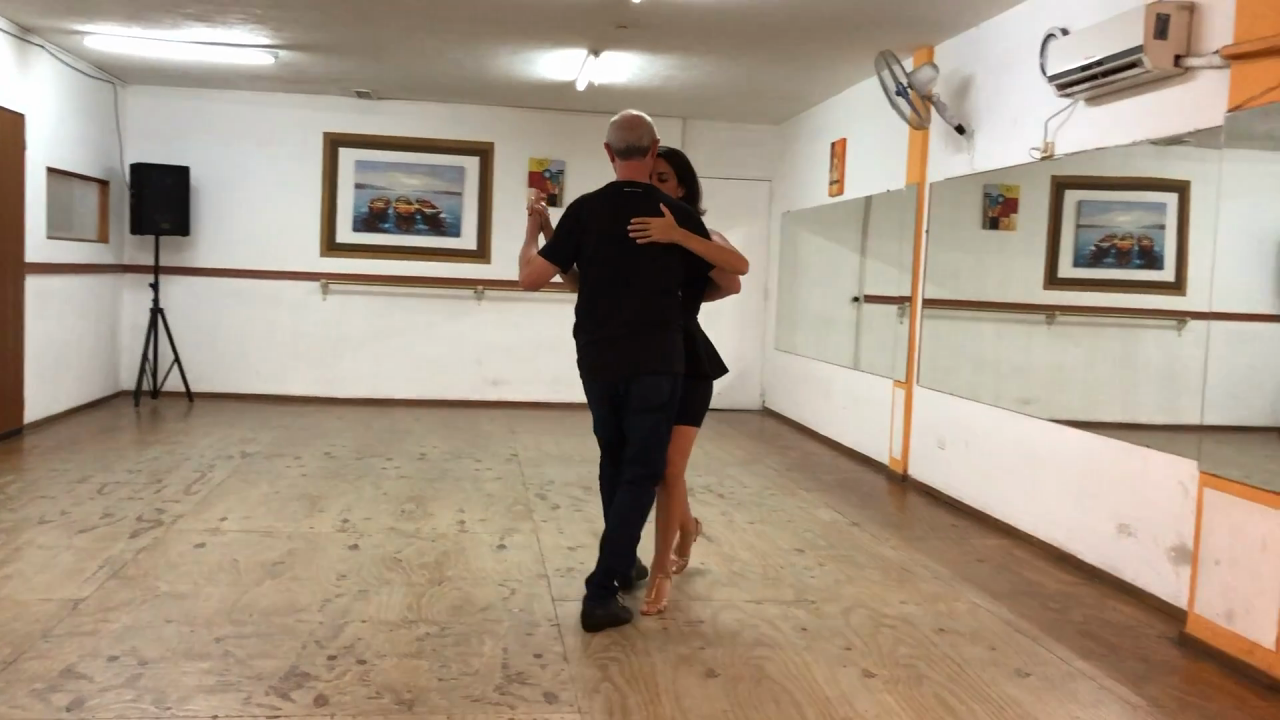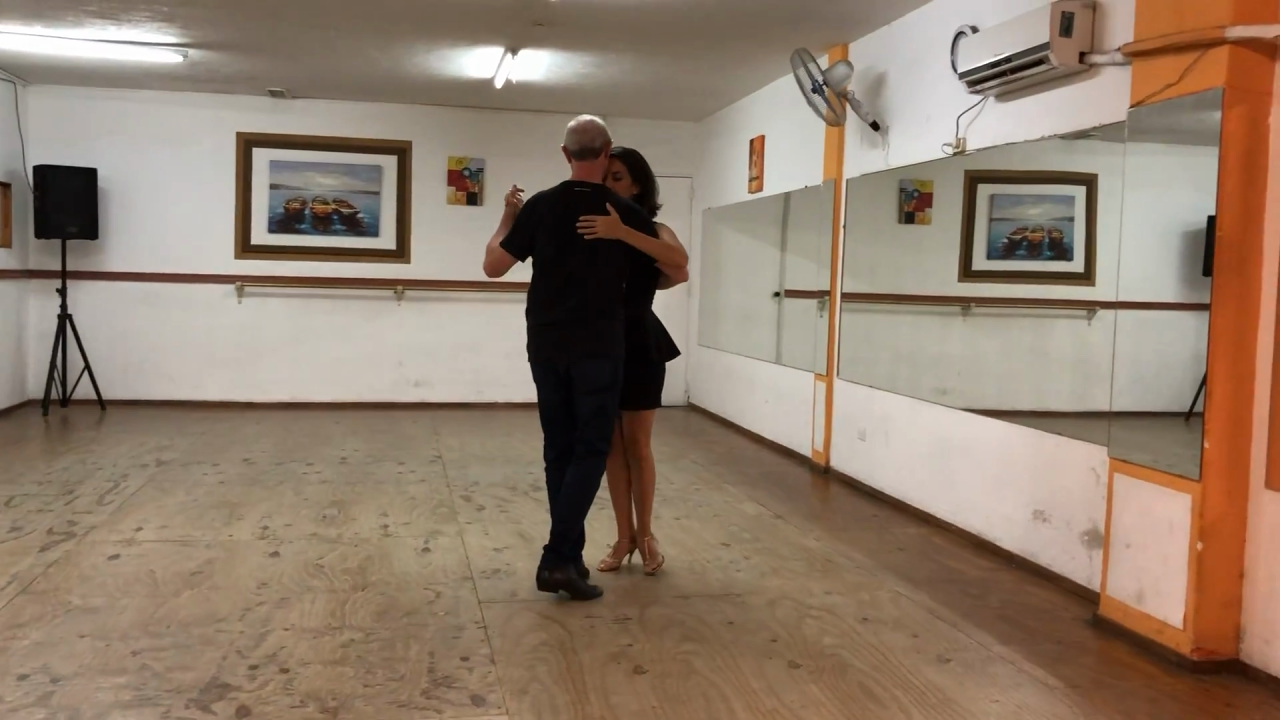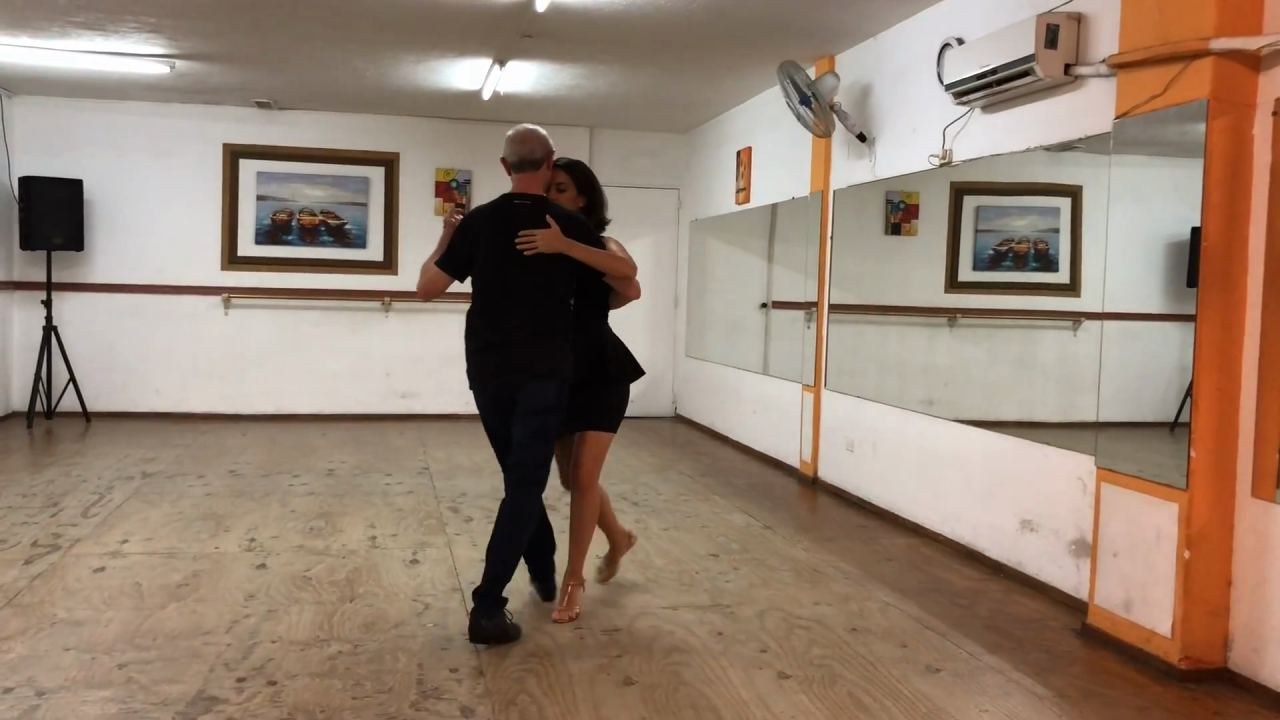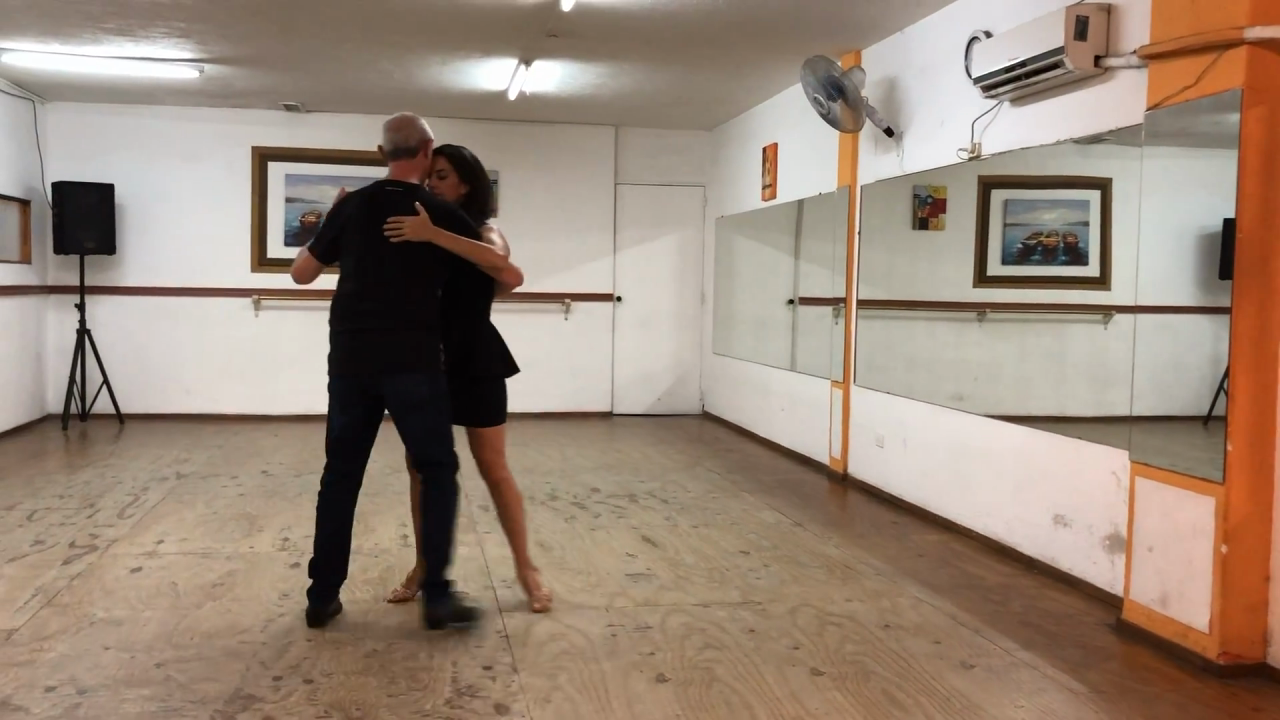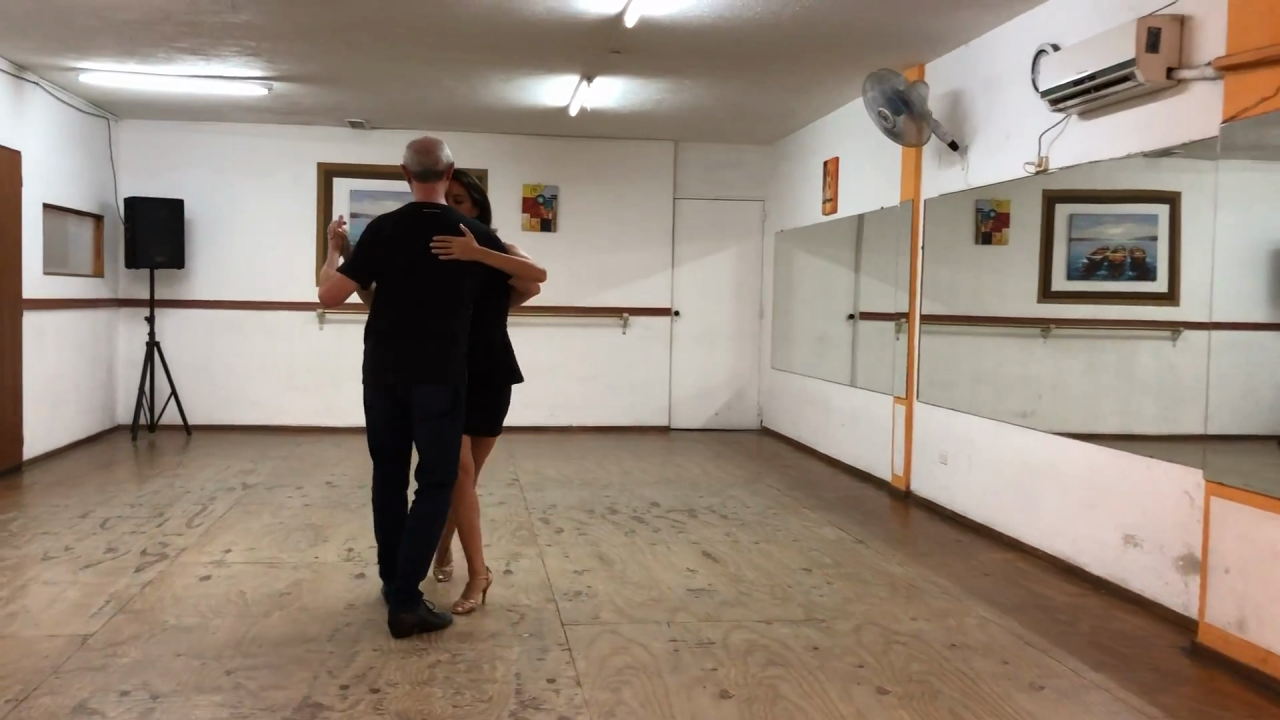
dt=1s
person 1, frame 1
left shoulder: (584, 211)
right shoulder: (679, 215)
left elbow: (531, 277)
left wrist: (533, 228)
right wrist: (687, 293)
left hip: (598, 361)
right hip: (656, 364)
left knee: (614, 463)
right knee: (640, 473)
left ankle: (622, 564)
right ankle: (600, 593)
person 1, frame 2
left shoulder: (540, 206)
right shoulder: (626, 213)
left elbow: (493, 266)
left wrist: (508, 217)
right wrist: (635, 281)
left hip: (546, 348)
right hip: (598, 350)
left knee: (559, 451)
right knee: (590, 451)
left ankle: (567, 557)
right ankle: (558, 557)
person 1, frame 3
left shoulder: (478, 222)
right shoulder: (569, 226)
left elbow: (427, 287)
right elbow: (624, 280)
left wrist: (446, 238)
left hip: (488, 370)
right hip: (544, 371)
left knee: (519, 473)
right knee: (525, 479)
left ankle: (545, 574)
right ankle: (488, 604)
person 1, frame 4
left shoulder: (351, 208)
right shoulder: (443, 215)
left elbow: (301, 273)
left hip: (350, 362)
right hip: (413, 365)
left knee: (341, 474)
right knee: (438, 472)
left ankle: (322, 595)
right ankle: (437, 593)
person 1, frame 5
left shoulder: (384, 229)
right shoulder: (475, 236)
left elbow: (330, 295)
left wrist: (334, 251)
left hip: (384, 374)
right hip: (440, 377)
left knee: (388, 475)
right knee: (435, 483)
left ankle: (394, 581)
right ankle: (405, 599)
person 2, frame 1
left shoulder: (701, 238)
right shoulder: (625, 236)
left elbow: (739, 269)
right elbow: (579, 281)
left wrist: (676, 235)
right wrist: (546, 227)
left hip: (686, 363)
left knee: (668, 469)
left ankle: (660, 571)
right ankle: (686, 527)
person 2, frame 2
left shoulder: (652, 232)
right shoulder: (589, 229)
left elbow: (679, 262)
left wrist: (622, 232)
left hip: (639, 347)
left knee: (637, 445)
right knee: (612, 446)
left ankle: (645, 533)
right ankle: (624, 537)
person 2, frame 3
left shoulder: (602, 245)
right shoulder: (535, 245)
left elbow: (628, 278)
left wrist: (564, 245)
left hip: (601, 373)
left knee: (584, 474)
right knee: (572, 476)
left ankle: (573, 580)
right ankle: (617, 537)
person 2, frame 4
left shoulder: (484, 234)
right shoulder: (421, 234)
left elbow: (497, 263)
left wrist: (432, 234)
left hip: (476, 363)
left knee: (493, 469)
right knee: (420, 463)
left ankle: (526, 565)
right ankle: (427, 563)
person 2, frame 5
left shoulder: (498, 251)
left elbow: (536, 277)
left wrist: (477, 253)
left hip: (490, 373)
left knee: (467, 473)
right knee: (459, 470)
left ankle: (443, 546)
right ankle: (477, 571)
